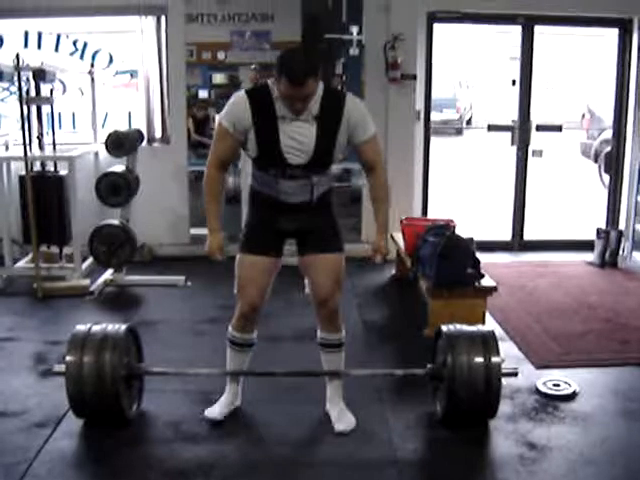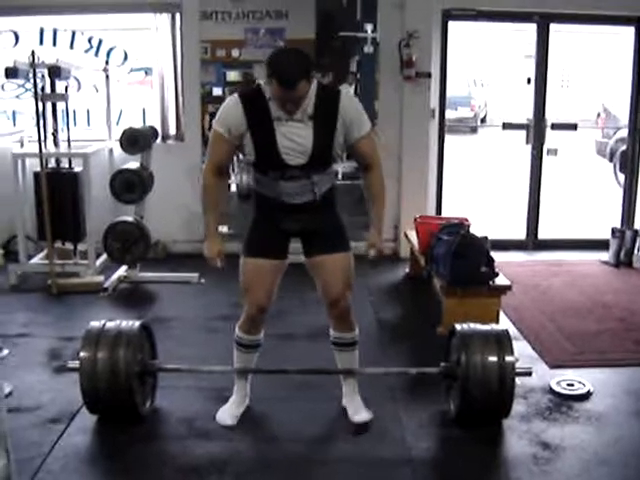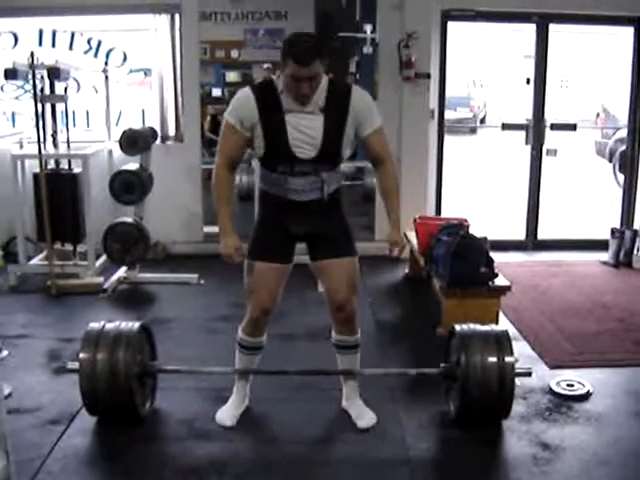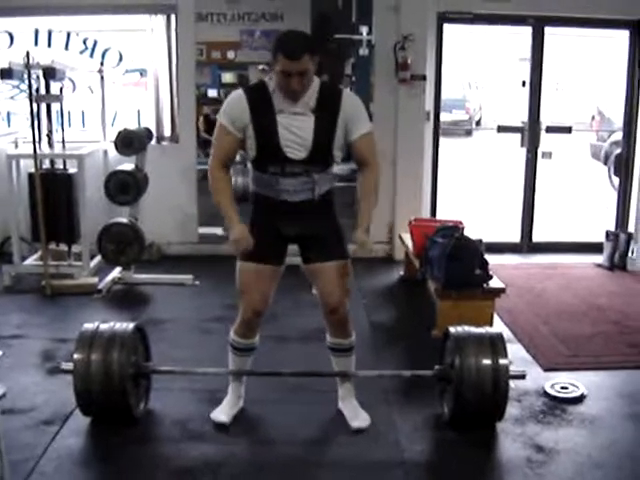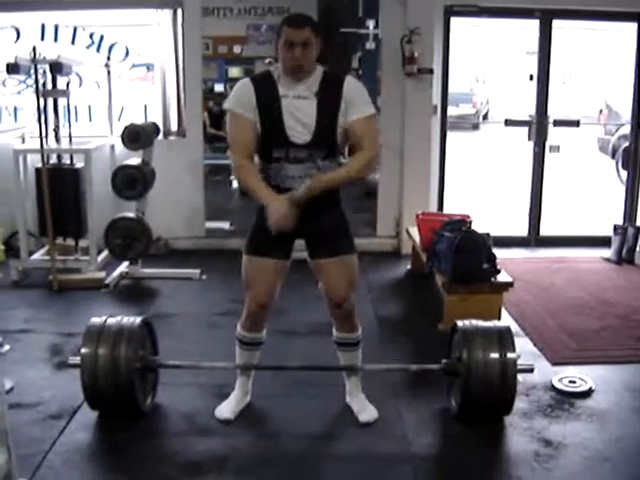
dt=0.4s
person 1, frame 1
left shoulder: (347, 108)
right shoulder: (245, 105)
left elbow: (374, 168)
right elbow: (217, 166)
left wrist: (381, 230)
right wrist: (214, 229)
left hip: (317, 213)
right hip: (265, 212)
left knee: (328, 304)
right knee: (248, 305)
left ankle: (335, 397)
right ankle: (231, 390)
person 1, frame 2
left shoulder: (342, 105)
right shoulder: (240, 108)
left elbow: (371, 165)
right elbow: (215, 172)
left wrist: (376, 227)
right wrist: (212, 233)
left hip: (321, 212)
right hip: (269, 214)
left knee: (339, 303)
right knee: (255, 308)
left ankle: (351, 393)
right ankle: (240, 391)
person 1, frame 3
left shoulder: (354, 101)
right shoulder: (251, 101)
left elbow: (383, 162)
right elbow: (225, 167)
left wrist: (395, 224)
right wrist: (227, 231)
left hip: (328, 214)
right hip: (275, 215)
left knee: (344, 306)
right knee: (259, 310)
left ankle: (351, 394)
right ankle: (240, 392)
person 1, frame 4
left shoulder: (344, 103)
right shoulder: (243, 102)
left elbow: (369, 165)
right elbow: (218, 166)
left wrist: (365, 223)
right wrist: (233, 222)
left hip: (319, 215)
right hip: (267, 216)
left knee: (337, 308)
right knee: (250, 311)
left ankle: (346, 395)
right ankle: (234, 393)
person 1, frame 5
left shoulder: (347, 89)
right shoulder: (250, 90)
left elbow: (369, 153)
right elbow: (240, 159)
left wrist: (315, 185)
right wrist: (273, 201)
left hip: (326, 209)
right hip: (273, 209)
left knee: (343, 303)
right knee: (256, 304)
left ankle: (354, 389)
right ankle: (242, 387)
